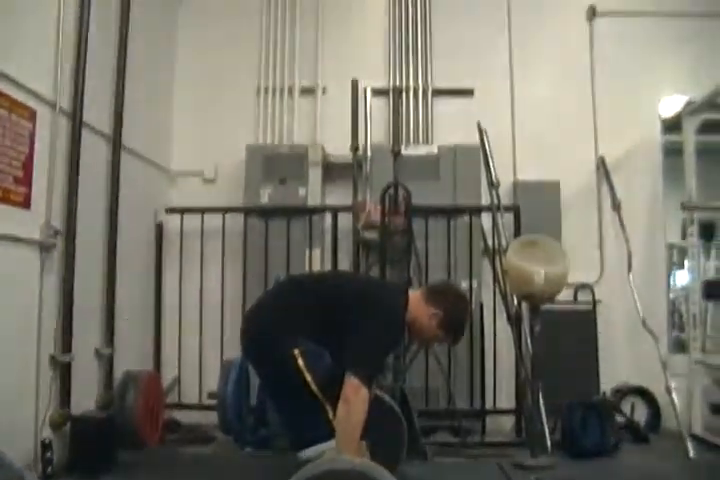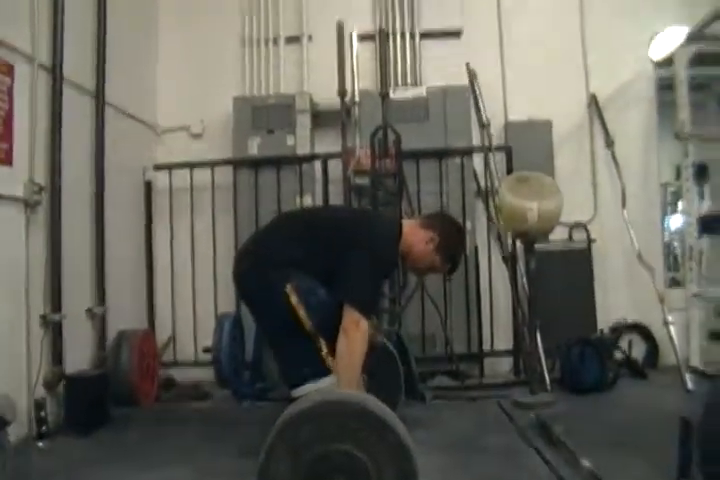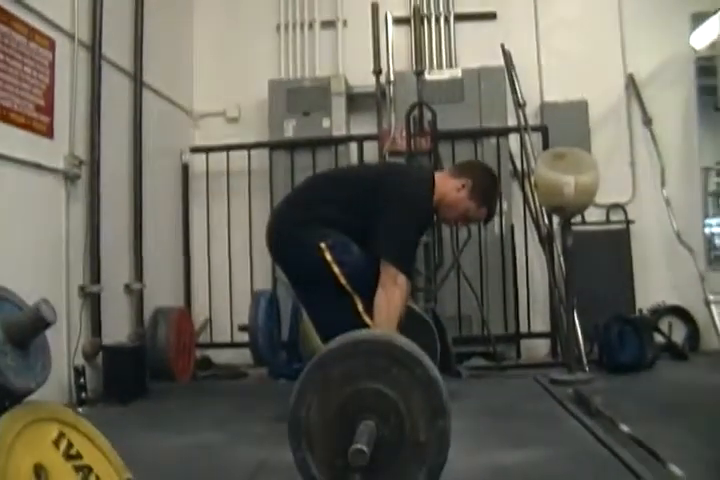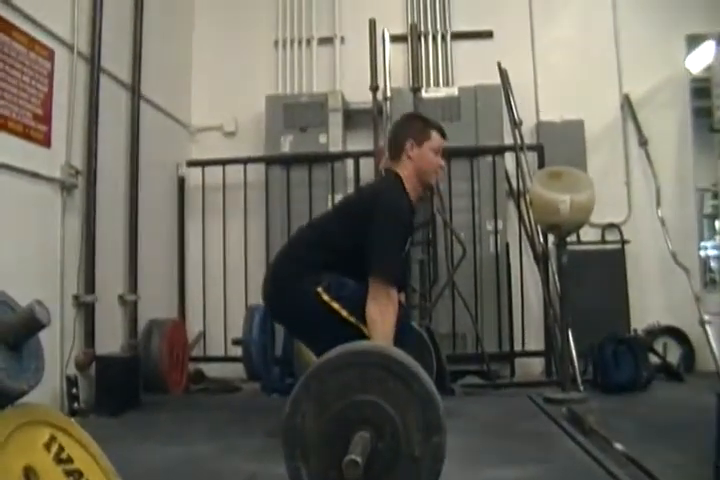
dt=1s
person 1, frame 1
left shoulder: (388, 308)
right shoulder: (387, 318)
left elbow: (354, 385)
right elbow: (354, 395)
left wrist: (356, 447)
left hip: (274, 328)
right hip: (275, 332)
right knee: (335, 434)
person 1, frame 2
left shoulder: (382, 234)
right shoulder: (378, 244)
left elbow: (353, 321)
right elbow: (354, 325)
left hip: (265, 266)
right hip: (266, 268)
right knee: (325, 371)
person 1, frame 3
left shoulder: (416, 193)
right shoulder: (412, 196)
left elbow: (398, 278)
right elbow: (391, 281)
left hip: (299, 229)
right hip: (301, 228)
person 1, frame 4
left shoulder: (392, 198)
right shoulder: (390, 203)
left elbow: (391, 290)
right elbow: (381, 294)
left hip: (294, 283)
right hip: (299, 282)
right knee: (390, 333)
